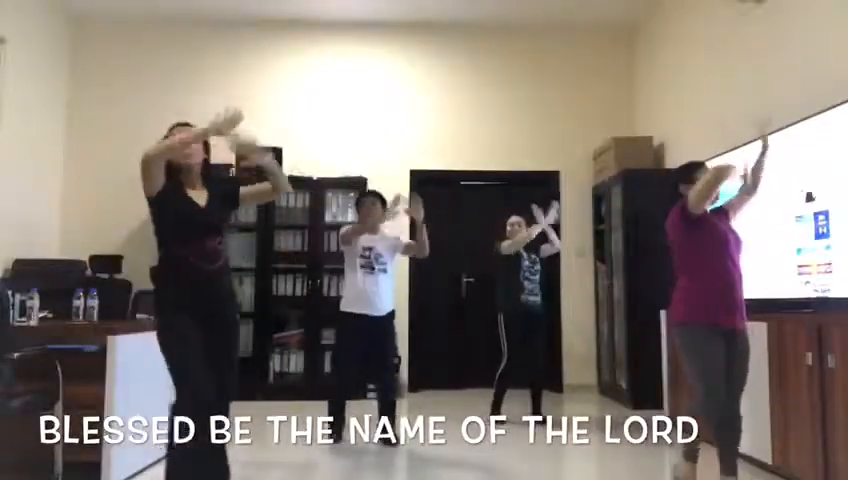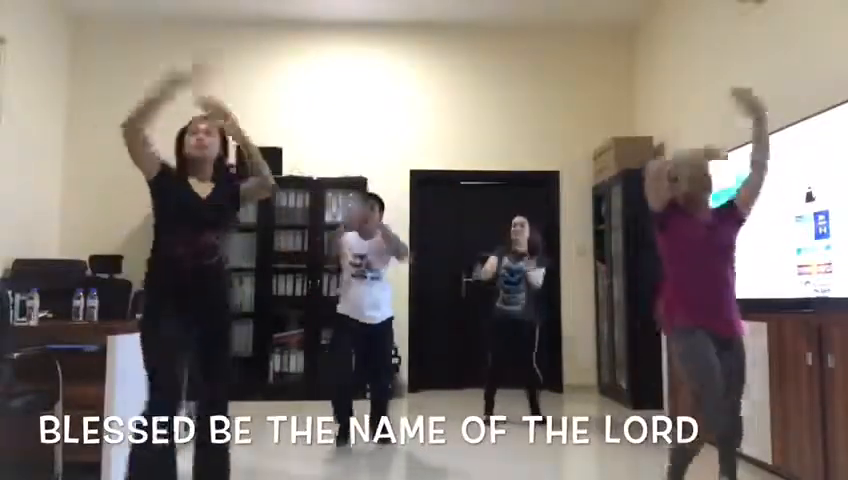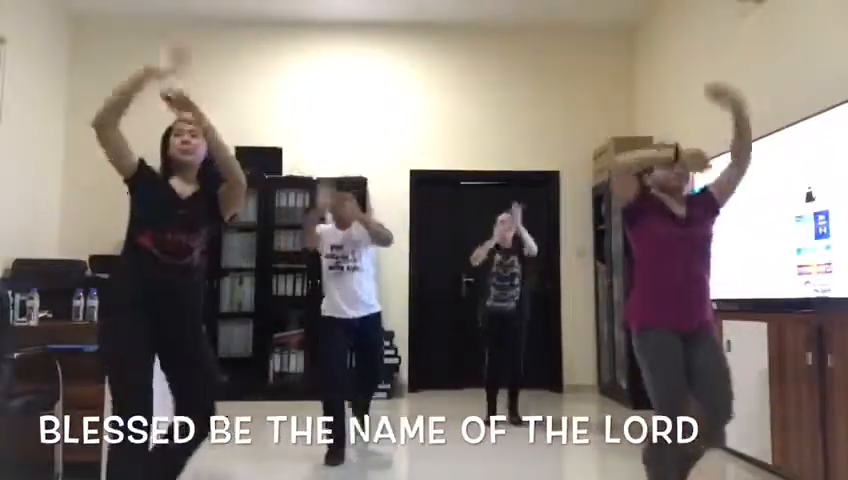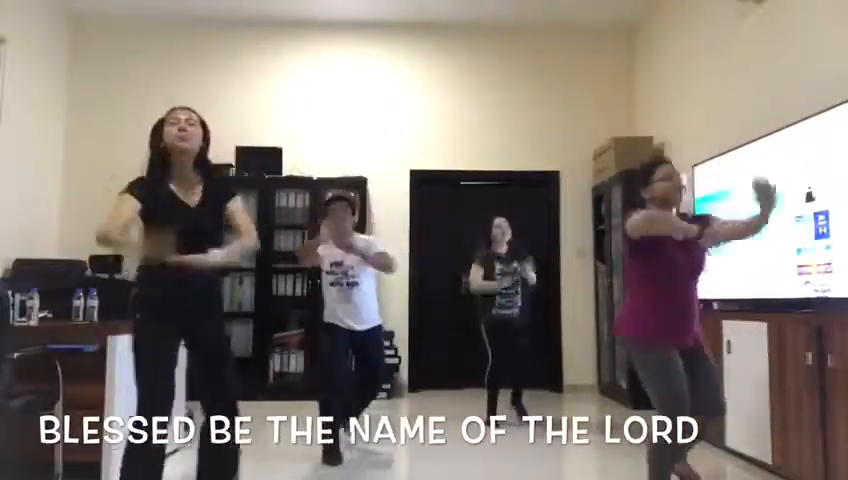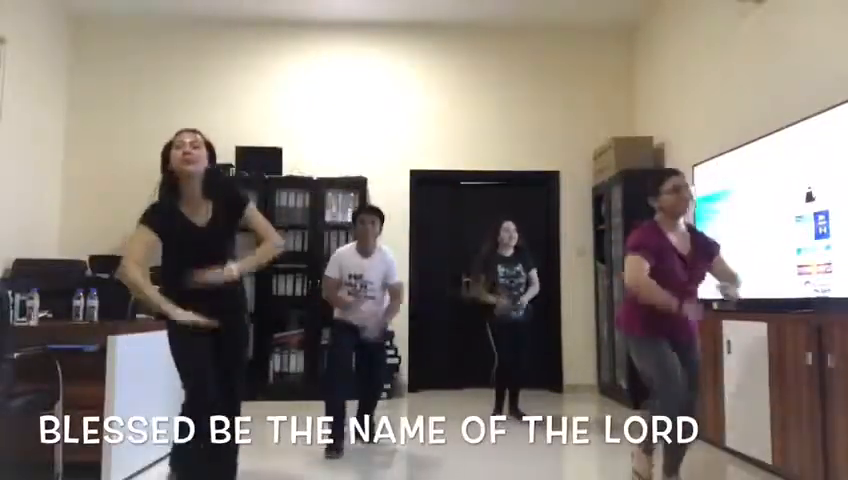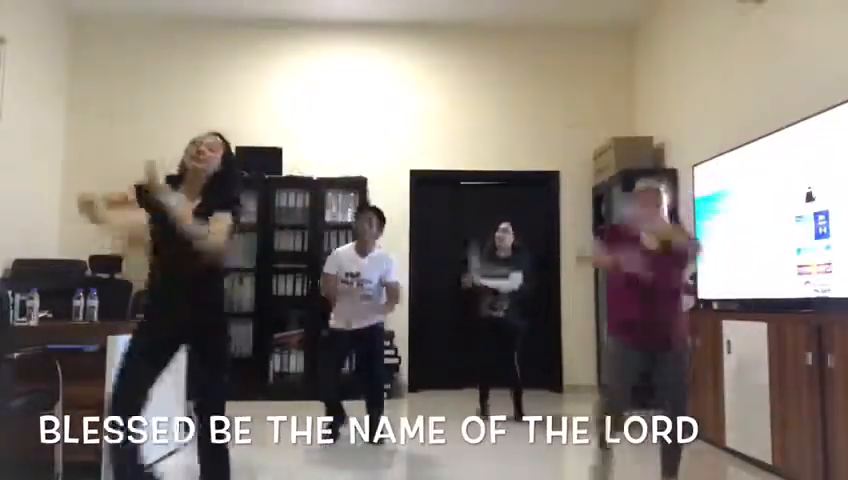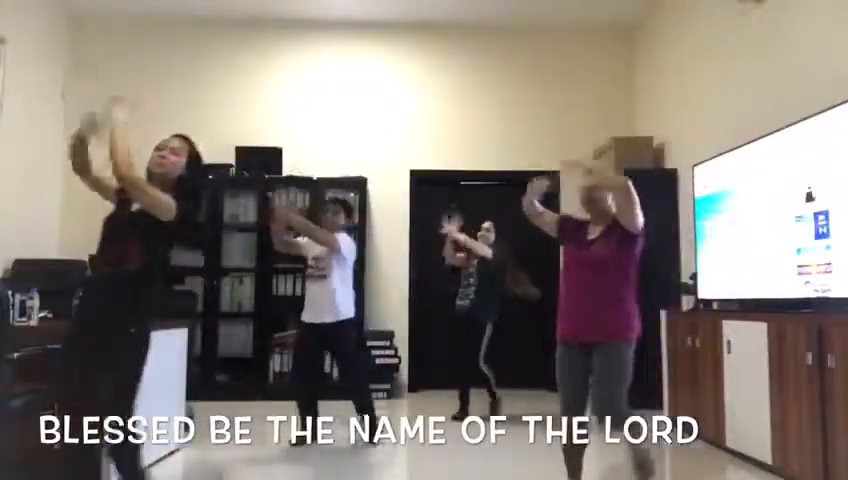
dt=0.4s
person 1, frame 1
left shoulder: (222, 191)
right shoulder: (162, 190)
left elbow: (280, 189)
right elbow: (152, 156)
left wrist: (267, 162)
right wrist: (213, 127)
left hip: (219, 306)
right hip: (176, 308)
left knee: (218, 398)
right knee: (194, 394)
person 1, frame 2
left shoulder: (230, 190)
right shoulder: (165, 179)
left elbow: (266, 183)
right elbow: (132, 128)
left wrist: (234, 128)
right wrist: (171, 86)
left hip: (211, 303)
right hip: (165, 304)
left knee: (215, 403)
right knee: (164, 397)
person 1, frame 3
left shoulder: (216, 199)
right shoulder: (145, 181)
left elbow: (238, 180)
right elbow: (104, 124)
left wrist: (203, 120)
right wrist: (146, 76)
left hip: (181, 314)
right hip: (129, 310)
left knee: (204, 410)
right knee: (133, 418)
person 1, frame 4
left shoulder: (220, 189)
right shoulder: (145, 187)
left elbow: (250, 239)
right elbow: (107, 233)
left wrist: (217, 257)
right wrist: (140, 245)
left hip: (206, 307)
right hip: (157, 308)
left knee: (222, 405)
right knee: (154, 410)
person 1, frame 5
left shoulder: (230, 200)
right shoulder: (160, 213)
left elbow: (274, 242)
right elbow: (129, 269)
left wrist: (235, 269)
right wrist: (171, 310)
left hip: (229, 312)
right hip: (186, 317)
left knee: (229, 401)
right knee: (202, 394)
person 1, frame 6
left shoulder: (221, 204)
right shoulder: (152, 195)
left elbow: (213, 245)
right elbow: (89, 202)
left wrist: (169, 201)
right wrist: (104, 213)
left hip: (205, 316)
right hip: (160, 313)
left knee: (209, 409)
right knee: (124, 401)
person 1, frame 7
left shoulder: (175, 207)
right shoulder: (128, 197)
left elbow: (126, 172)
right elbow: (81, 169)
left wrist: (118, 125)
right wrist: (83, 135)
left hip: (129, 324)
right hip: (91, 316)
left knee: (112, 419)
right knee: (75, 415)
person 2, frame 1
left shoulder: (718, 217)
right shoulder: (684, 214)
left elbow: (748, 193)
right elbow: (718, 174)
left wrist: (762, 156)
right wrist: (725, 167)
left hip: (732, 322)
right hip: (696, 322)
left knee: (730, 406)
right knee: (710, 399)
person 2, frame 2
left shoulder: (727, 217)
right shoulder: (670, 217)
left elbow: (758, 170)
right elbow: (653, 171)
left wrist: (759, 118)
right wrist: (700, 154)
left hip: (727, 327)
right hip: (686, 324)
left knee: (730, 411)
right knee: (710, 401)
person 2, frame 3
left shoulder: (703, 205)
right shoulder: (640, 209)
left elbow: (741, 160)
right elbow: (621, 165)
left wrist: (738, 109)
right wrist: (676, 152)
left hip: (699, 325)
right hip: (654, 324)
left knee: (717, 412)
right knee: (668, 415)
person 2, frame 4
left shoulder: (697, 225)
right shoulder: (642, 226)
left elbow: (745, 229)
right elbow: (645, 220)
left wrist: (765, 210)
right wrist: (696, 232)
left hip: (687, 336)
right hip: (648, 337)
left knee: (712, 410)
right knee: (674, 417)
person 2, frame 5
left shoulder: (701, 242)
right shoulder: (644, 238)
left elbow: (733, 280)
right elbow: (634, 281)
left wrist: (730, 289)
right wrist: (679, 305)
left hip: (681, 332)
right hip: (644, 331)
left knee: (687, 406)
right knee: (671, 390)
right ankle: (643, 451)
person 2, frame 6
left shoulder: (679, 240)
right shoulder: (619, 234)
left elbow: (692, 248)
right elbow: (591, 254)
left wrist: (653, 225)
right wrist: (616, 258)
left hip: (669, 338)
right hip: (627, 335)
left knee: (676, 412)
right knee: (615, 396)
right ankle: (604, 453)
person 2, frame 7
left shoulder: (627, 229)
right shoulder: (572, 230)
left elbow: (624, 187)
right elbow: (532, 211)
left wrist: (583, 168)
right wrist: (533, 192)
left hip: (615, 334)
right hip: (572, 336)
left knee: (609, 410)
right knee: (571, 413)
left ankle: (635, 444)
person 3, frame 1
left shoulder: (391, 241)
right shoulder: (351, 235)
left elbow: (422, 251)
right elbow: (347, 236)
left wrist: (419, 222)
right wrist: (384, 216)
left hip: (383, 315)
right hip: (352, 314)
left knee: (385, 375)
right knee: (343, 372)
left ankle: (387, 428)
right ankle: (335, 425)
person 3, frame 2
left shoulder: (385, 242)
right shoulder: (346, 239)
left elbow: (403, 253)
left wrist: (380, 227)
right wrist: (349, 224)
left hip: (380, 321)
right hip: (347, 318)
left knee: (381, 378)
right knee: (341, 374)
left ankle: (378, 426)
right ankle: (344, 425)
person 3, frame 3
left shoulder: (365, 231)
right shoulder: (324, 233)
left elbow: (387, 239)
right elbow: (306, 236)
left wrist: (359, 214)
right wrist: (319, 208)
left hip: (368, 314)
right hip: (334, 317)
left knee: (371, 373)
right knee: (333, 381)
left ankle: (360, 411)
right ankle: (336, 443)
person 3, frame 4
left shoulder: (367, 243)
right shoulder: (323, 248)
left elbow: (389, 266)
right elbow: (304, 258)
left wrist: (357, 250)
right wrist: (320, 238)
left hip: (369, 326)
right hip: (336, 326)
left knee: (372, 382)
right knee: (333, 383)
left ankle: (347, 414)
right ankle: (331, 444)
person 3, frame 5
left shoulder: (387, 258)
right shoulder: (341, 255)
left elbow: (397, 297)
right elbow: (328, 290)
left wrist: (380, 324)
right wrist: (345, 304)
left hip: (375, 326)
right hip: (344, 322)
left knee: (374, 380)
right knee: (337, 376)
left ankle: (365, 426)
right ankle: (335, 435)
person 3, frame 6
left shoulder: (385, 260)
right shoulder: (339, 255)
left elbow: (394, 297)
right elbow: (326, 287)
left wrist: (378, 311)
right wrist: (343, 294)
left hip: (370, 327)
right hip: (340, 326)
left knee: (374, 380)
right knee: (327, 379)
left ankle: (374, 426)
right ankle: (336, 417)
person 3, frame 7
left shoulder: (345, 242)
right shoulder: (310, 243)
left elbow: (324, 239)
right elbow: (282, 244)
left wrist: (293, 218)
right wrist: (279, 224)
left hip: (341, 320)
right hip: (311, 321)
left knee: (353, 374)
right knee: (303, 376)
left ankle: (370, 424)
right ankle: (309, 429)
person 4, frame 1
left shoulder: (532, 249)
right shoulder: (504, 248)
left elbow: (556, 246)
right elbow: (524, 238)
left wrist: (544, 222)
right wrist: (545, 221)
left hip: (535, 313)
right hip: (512, 312)
left knee: (538, 362)
right knee: (511, 360)
left ankle: (536, 411)
right ankle: (495, 410)
person 4, frame 2
left shoulder: (536, 255)
right shoulder: (501, 252)
left elbow: (538, 282)
right elbow: (488, 272)
left wrist: (529, 270)
right wrist: (483, 272)
left hip: (527, 318)
right hip: (501, 317)
left knee: (528, 363)
right knee: (496, 361)
left ankle: (535, 410)
right ankle: (488, 411)
person 4, frame 3
left shoulder: (520, 248)
right shoulder: (489, 249)
left elbow: (534, 250)
right elbow: (474, 261)
left wrist: (519, 226)
right wrist: (493, 240)
left hip: (516, 315)
right hip: (491, 314)
left knee: (515, 360)
right knee: (493, 360)
left ankle: (513, 410)
right ankle: (491, 412)
person 4, frame 4
left shoulder: (518, 254)
right shoulder: (483, 257)
left elbow: (532, 281)
right elbow: (474, 285)
left wrist: (528, 273)
right wrist: (499, 283)
left hip: (518, 319)
right hip: (493, 319)
left knee: (520, 360)
right knee: (496, 361)
left ankle: (517, 399)
right ankle: (491, 412)
person 4, frame 5
left shoulder: (524, 257)
right shoulder: (488, 259)
left elbow: (536, 285)
right elbow: (479, 291)
left wrist: (526, 297)
right wrist: (495, 300)
left hip: (522, 319)
right hip: (498, 319)
left knee: (520, 361)
right knee: (503, 359)
left ankle: (514, 405)
right ankle: (498, 408)
person 4, frame 6
left shoulder: (518, 260)
right shoulder: (486, 257)
left elbow: (513, 285)
right elbow: (468, 281)
left wrist: (485, 281)
right wrist: (474, 275)
left hip: (511, 320)
right hip: (485, 319)
left knee: (512, 361)
right knee: (485, 360)
left ankle: (518, 408)
right ankle: (483, 405)
person 4, frame 7
left shoulder: (495, 254)
right shoulder: (471, 255)
left elbow: (473, 245)
right elbow: (450, 259)
left wrist: (455, 232)
right wrist: (451, 234)
left hip: (482, 316)
right hip: (464, 314)
left knee: (479, 361)
right knee: (463, 360)
left ankle: (495, 399)
right ankle: (463, 407)
